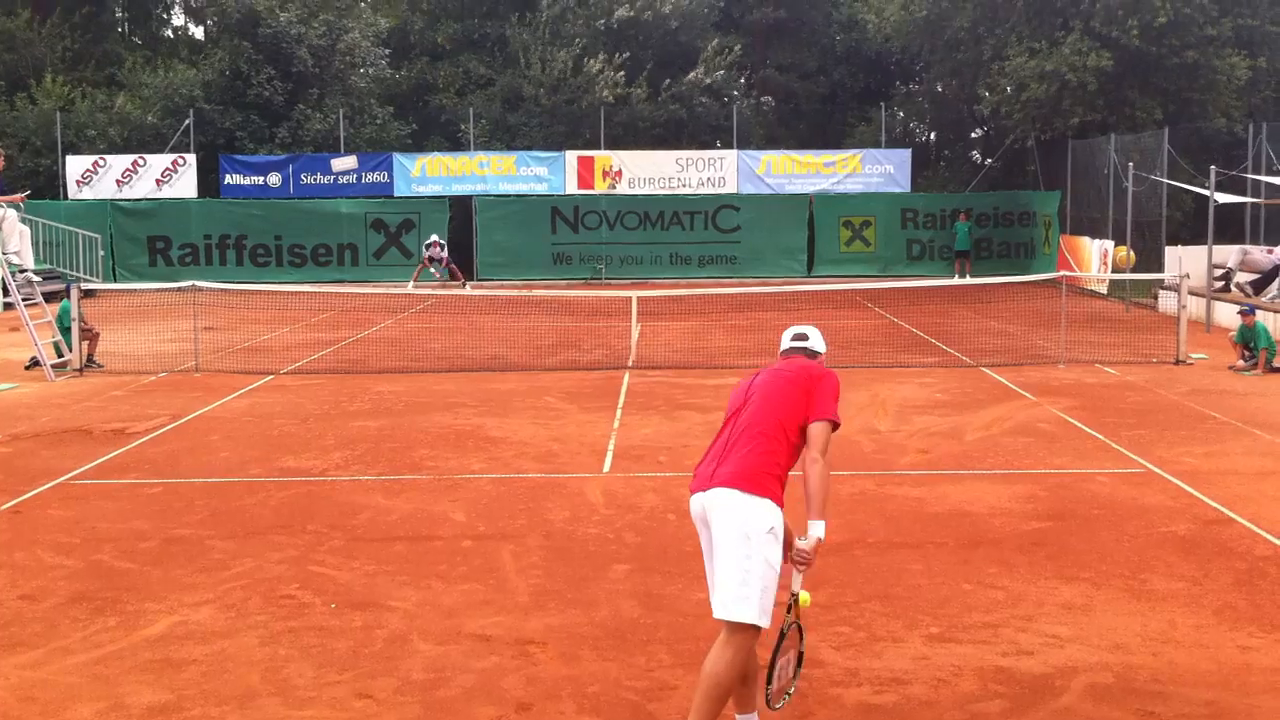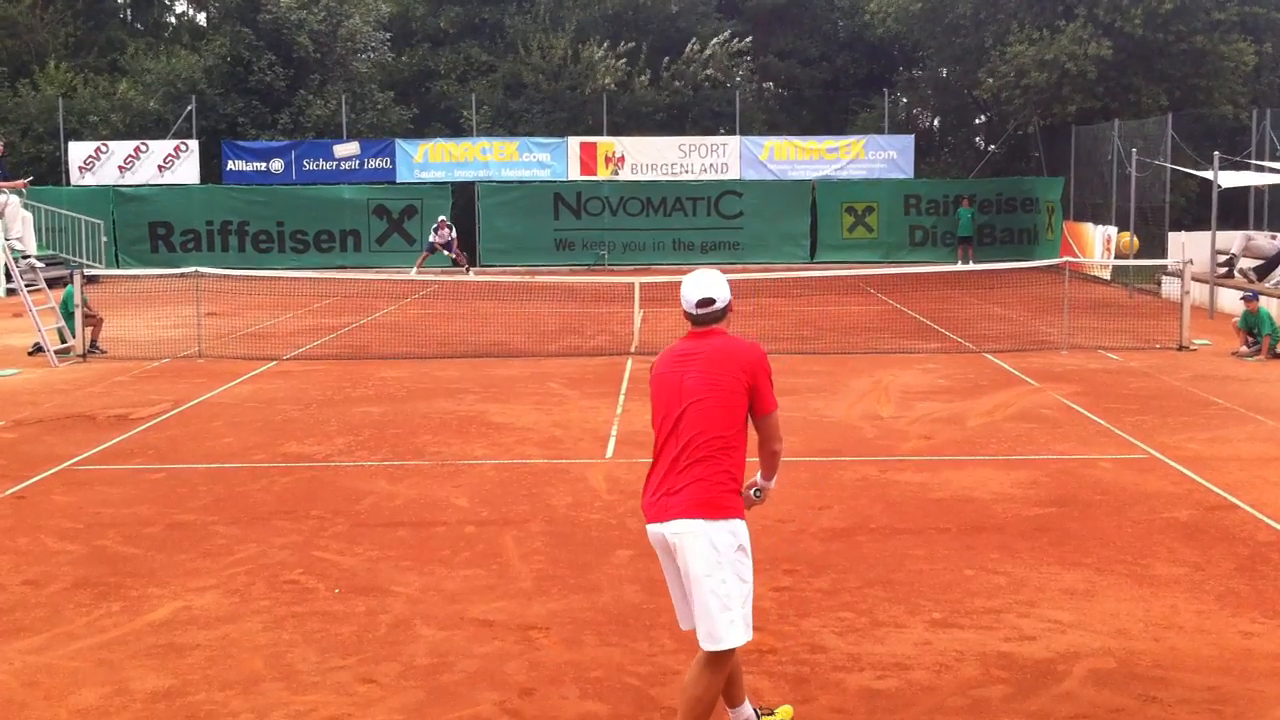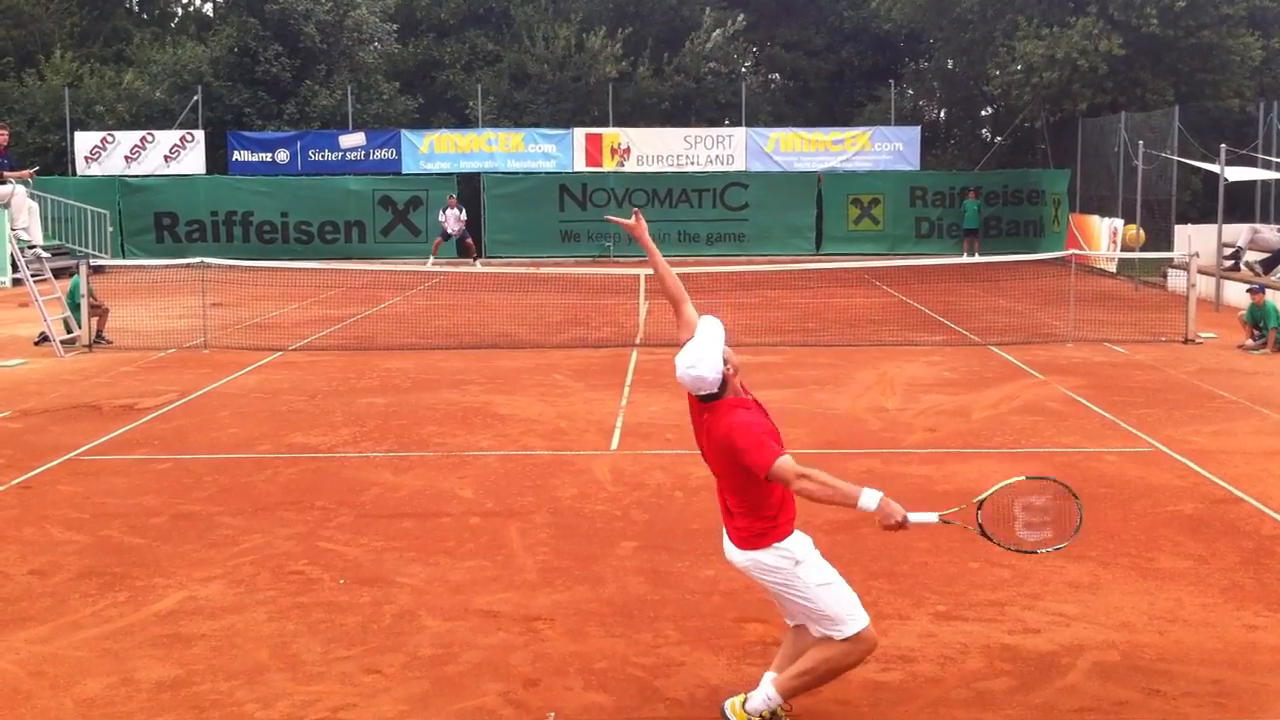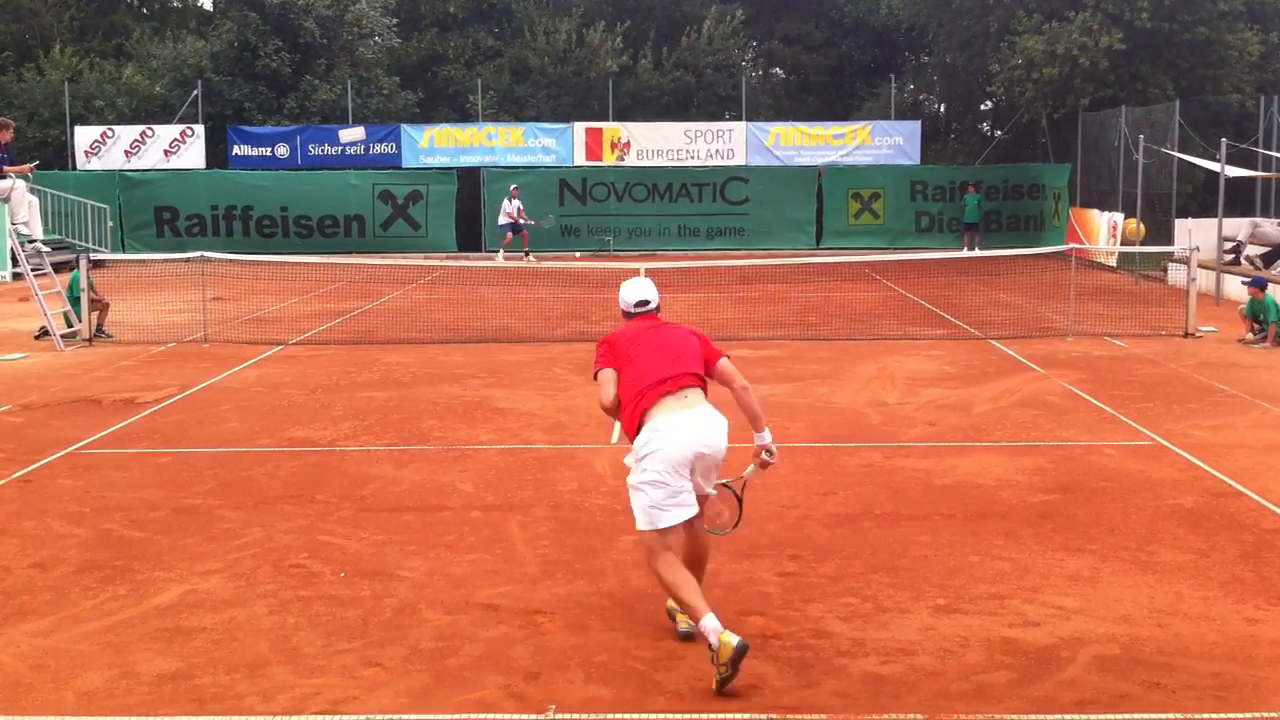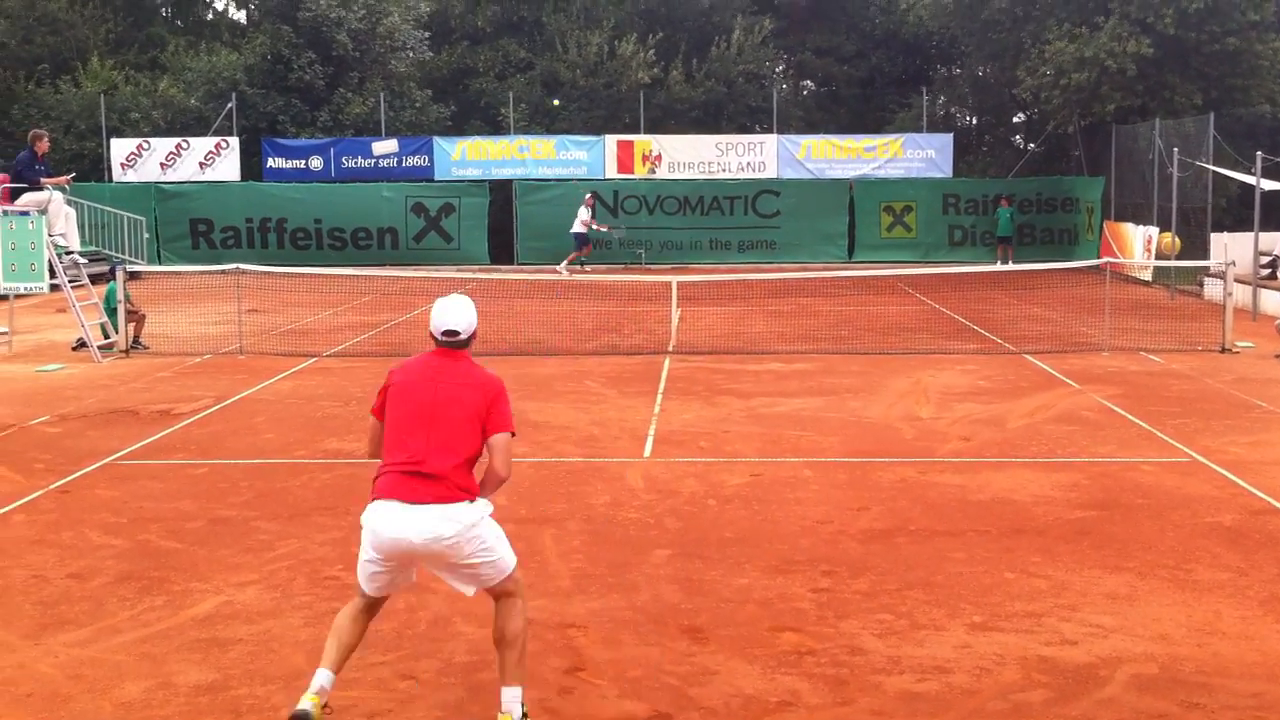
dt=1s
person 1, frame 1
left shoulder: (753, 379)
right shoulder: (822, 377)
right elbow: (814, 457)
left wrist: (781, 533)
right wrist: (815, 530)
left hip: (706, 493)
right hip: (746, 499)
left knee: (742, 622)
right knee: (739, 629)
person 1, frame 2
left shoulder: (663, 362)
right shoulder: (748, 355)
right elbow: (772, 443)
right wrist: (765, 483)
left hip: (660, 514)
right hip: (708, 517)
left knee: (720, 631)
right knee: (720, 643)
person 1, frame 3
left shoulder: (705, 387)
right shoulder: (735, 424)
left elbow: (681, 304)
right elbow: (796, 478)
left wrist: (646, 241)
right wrist: (871, 500)
left hip: (754, 538)
right hip: (770, 548)
left knee: (812, 625)
right knee: (858, 639)
person 1, frame 4
left shoulder: (613, 341)
right shoulder: (691, 334)
left elbow: (607, 400)
right elbow: (741, 386)
left wrist: (631, 426)
right wrist: (764, 436)
left hip: (659, 442)
right hip: (710, 429)
left knee: (664, 559)
right knee: (690, 518)
left ankle: (723, 640)
right ankle: (688, 613)
person 1, frame 5
left shoulder: (398, 374)
right shoulder: (488, 385)
left elbow: (373, 449)
right elbow: (501, 470)
right wrist: (479, 495)
left hip: (387, 516)
right hip: (450, 515)
left knee: (365, 602)
right knee: (510, 594)
